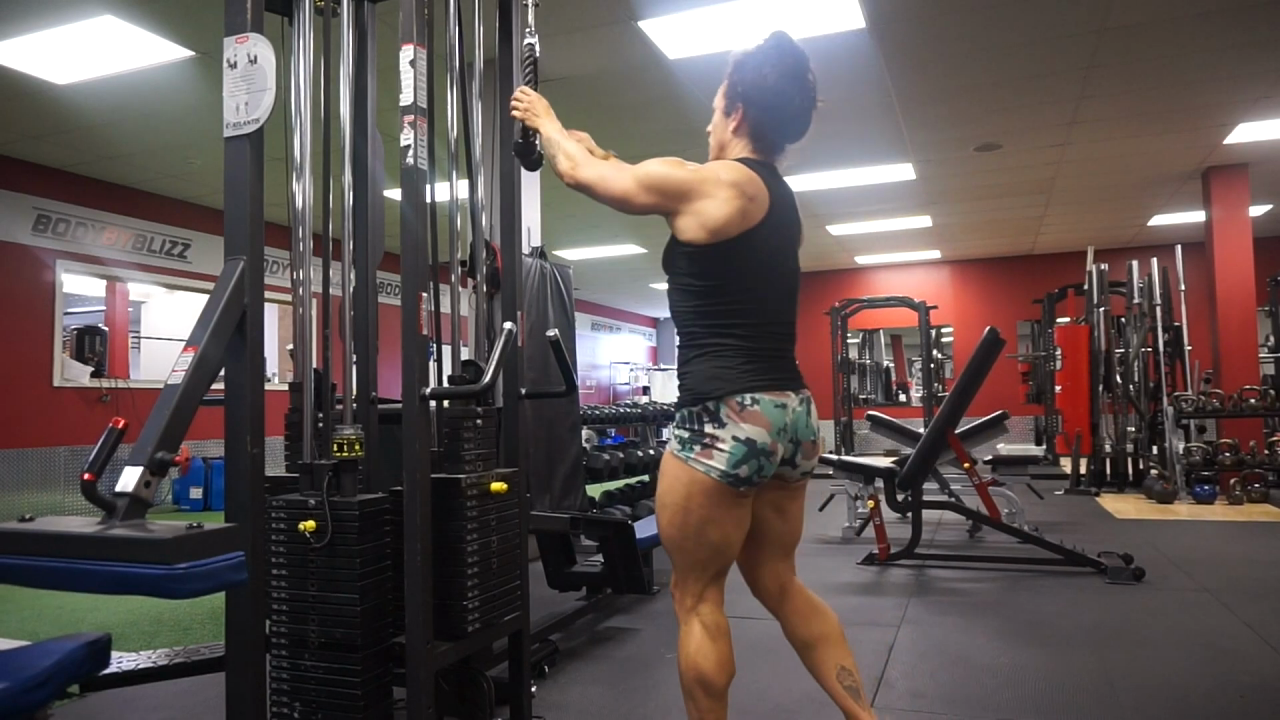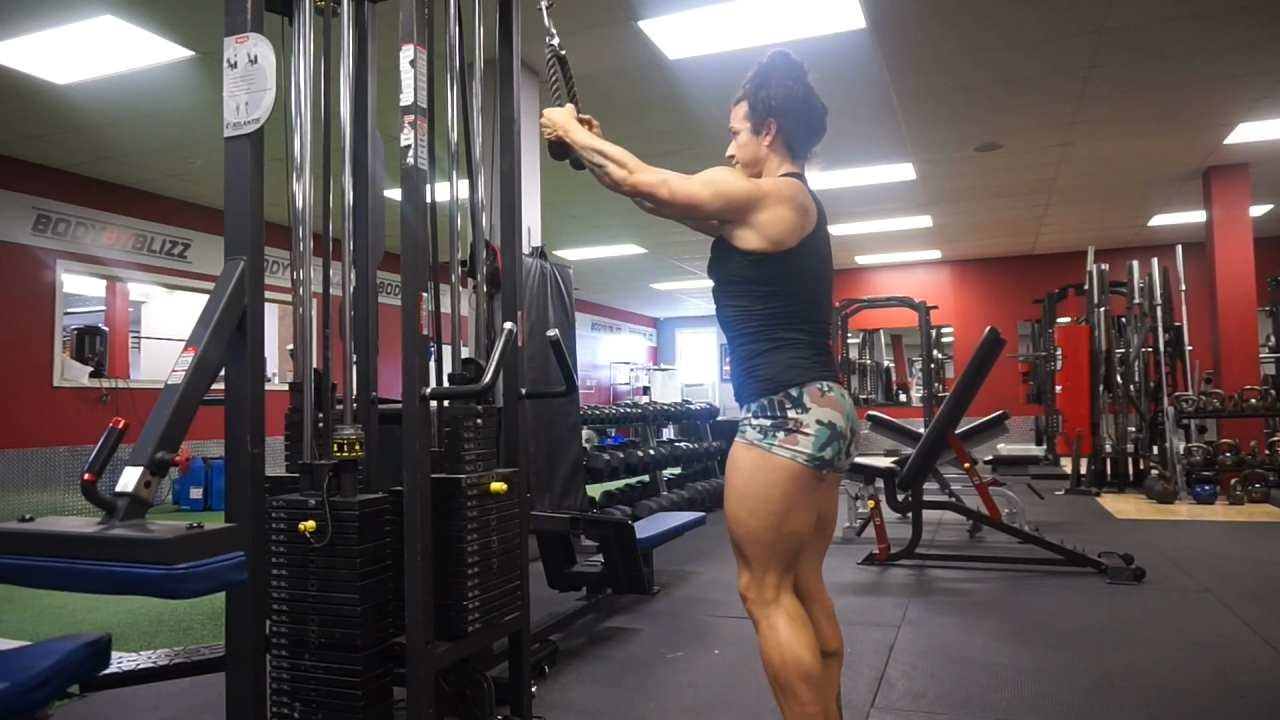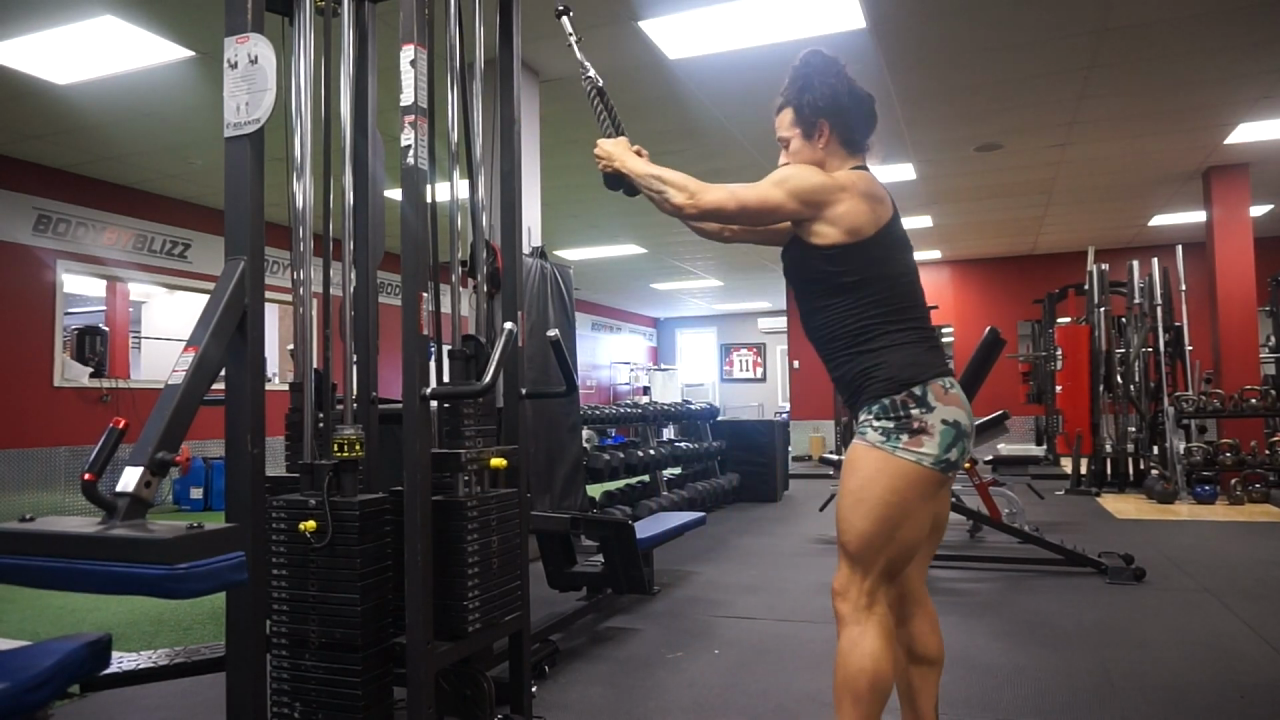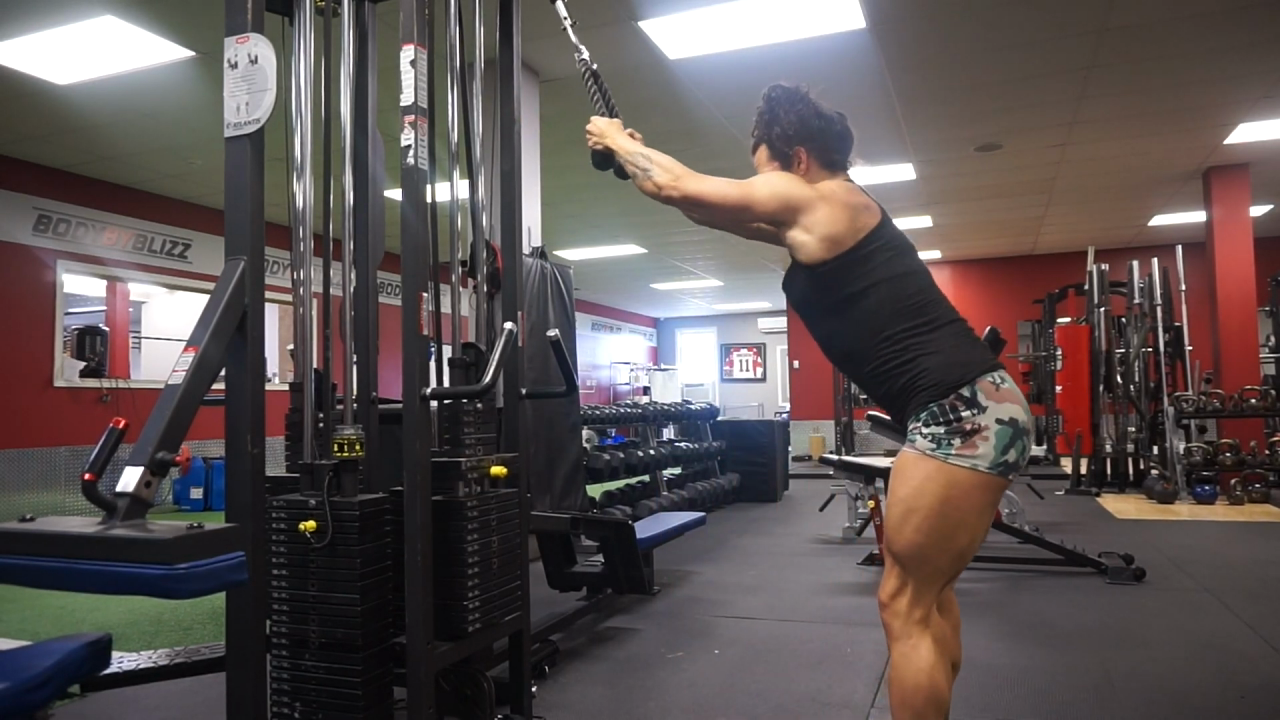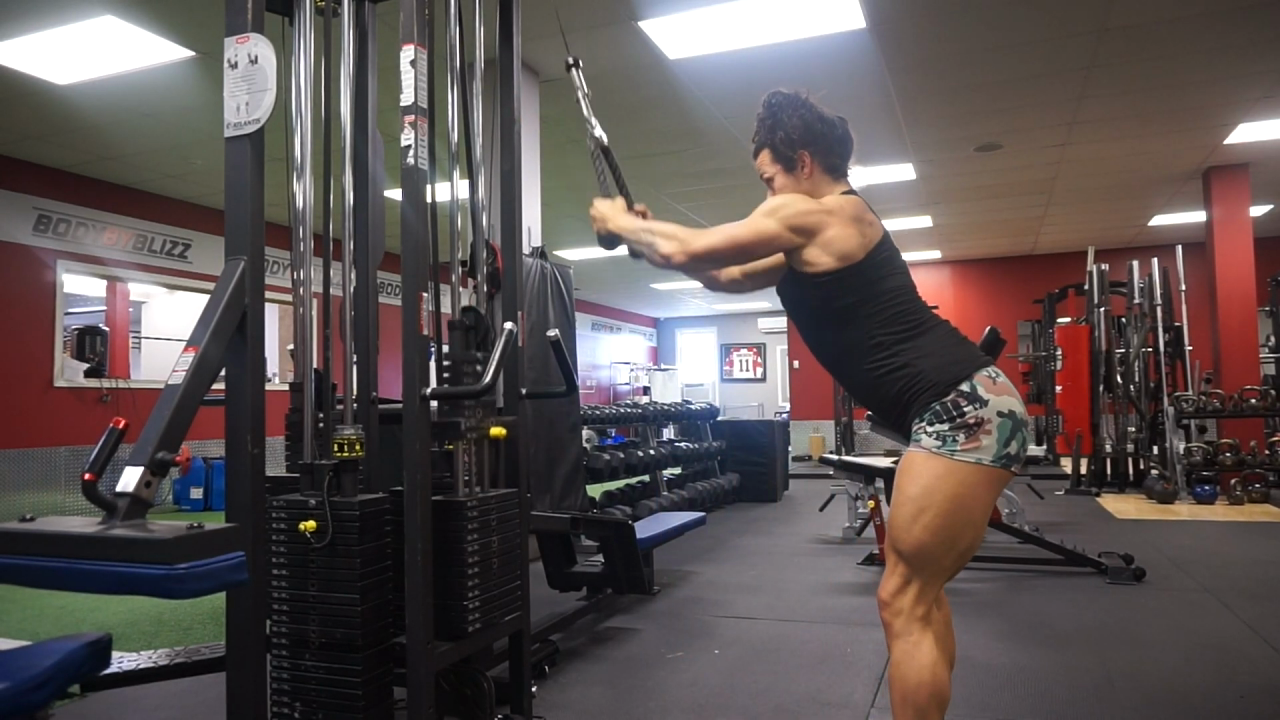
dt=1s
person 1, frame 1
left shoulder: (704, 183)
right shoulder: (776, 200)
left elbow: (577, 172)
left wrist: (544, 119)
right wrist: (596, 149)
left hip: (725, 419)
right hip: (788, 413)
left knee: (697, 600)
right knee: (778, 586)
person 1, frame 2
left shoulder: (760, 195)
right shoulder: (789, 204)
left elbow: (641, 180)
right elbow: (662, 196)
left wrist: (570, 133)
right wrist: (595, 146)
left hip: (786, 412)
right hip: (816, 409)
left knee: (767, 593)
right knee: (801, 589)
person 1, frame 3
left shoulder: (832, 189)
right shoulder: (833, 206)
left elbow: (698, 200)
right elbow: (724, 226)
left wrist: (625, 162)
right wrist: (646, 176)
left hip: (906, 412)
right hip: (922, 411)
left knee: (858, 597)
right knee: (900, 593)
person 1, frame 4
left shoulder: (816, 203)
right shoulder: (830, 215)
left elbow: (683, 187)
right elbow: (715, 209)
left wrist: (616, 142)
right wrist: (637, 156)
left hip: (959, 414)
right hip: (973, 409)
left knee: (905, 605)
right knee: (929, 596)
person 1, frame 5
left shoulder: (812, 215)
right shoulder: (829, 231)
left elbow: (690, 251)
right elbow: (726, 275)
left wrist: (620, 223)
right wrist: (647, 231)
left hip: (960, 411)
right hip: (965, 407)
left knee: (903, 603)
right knee: (918, 596)
